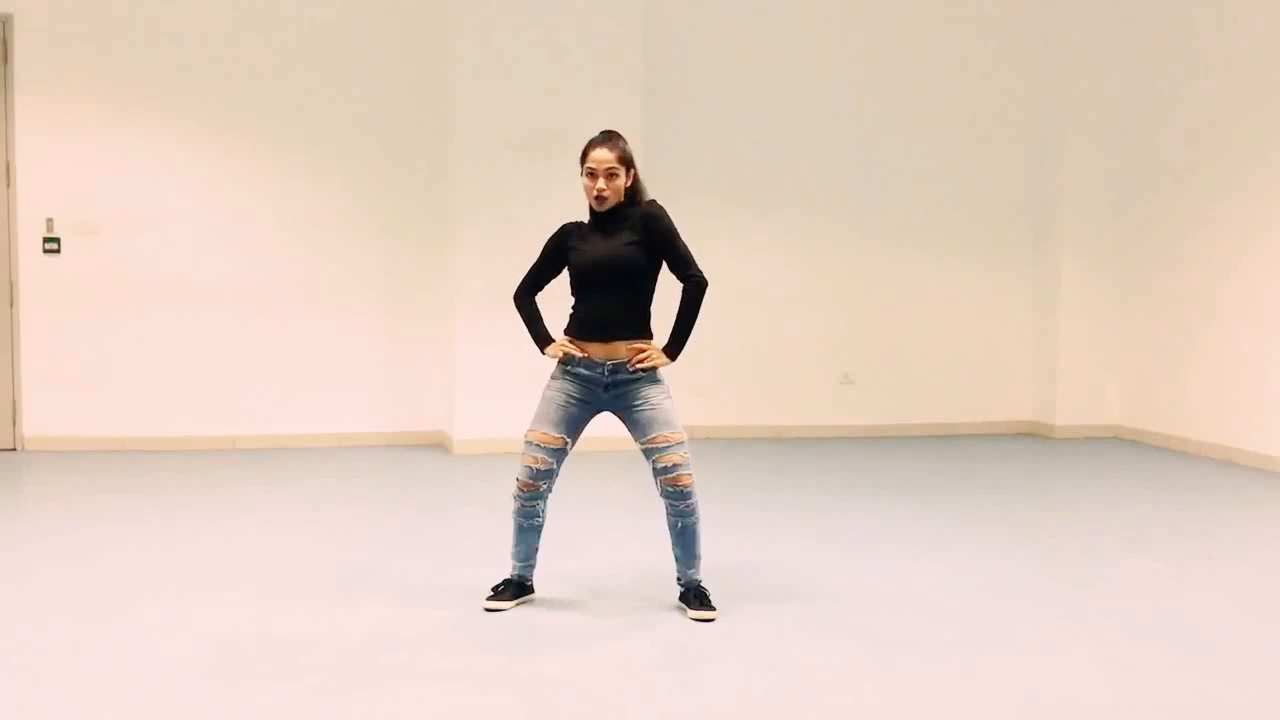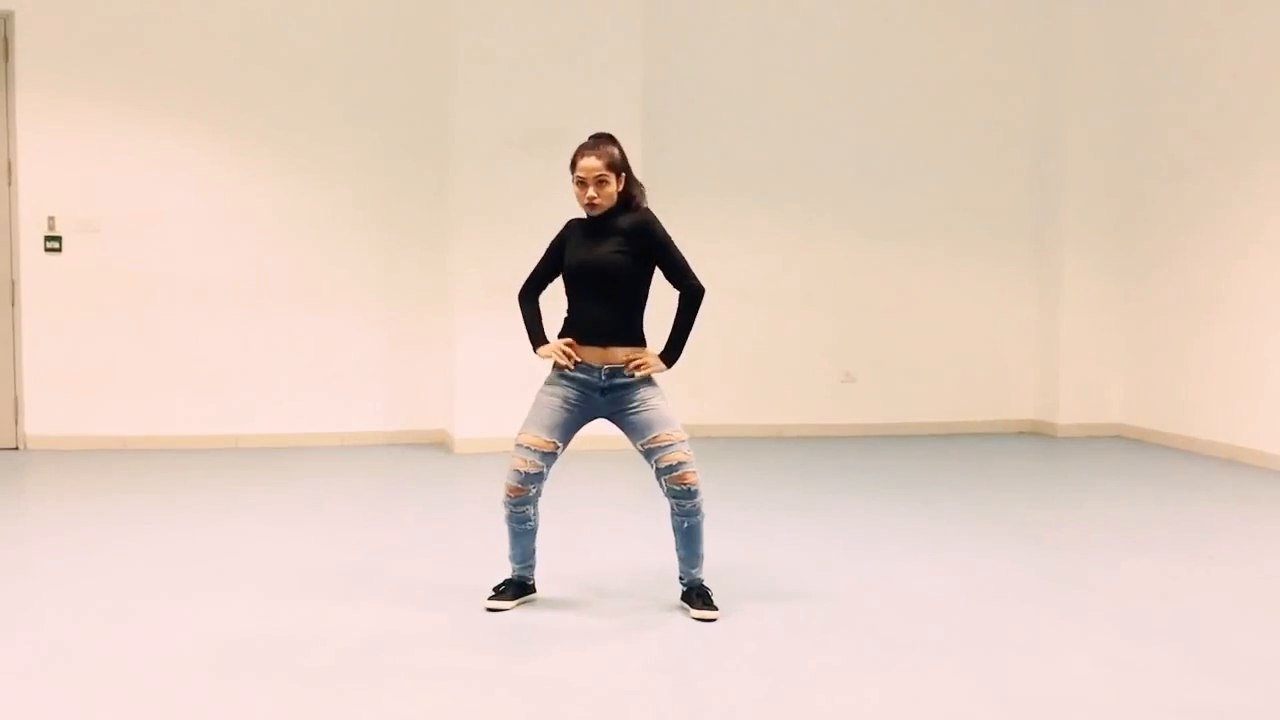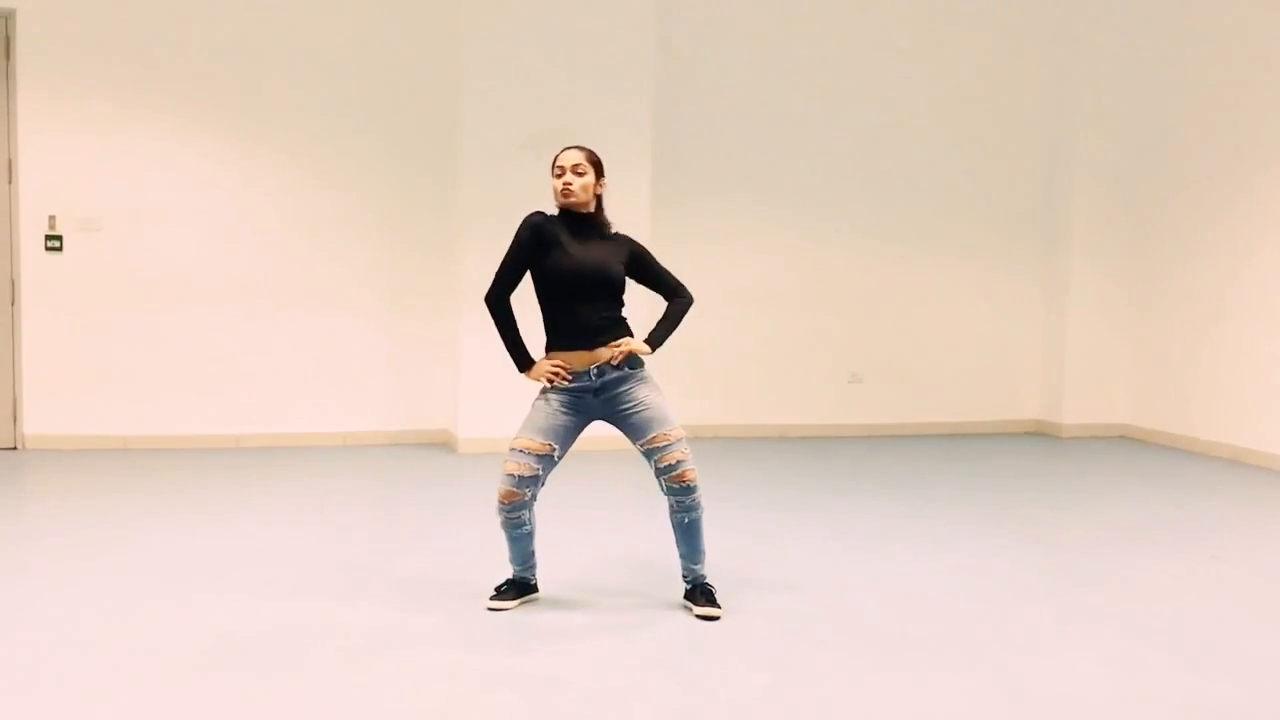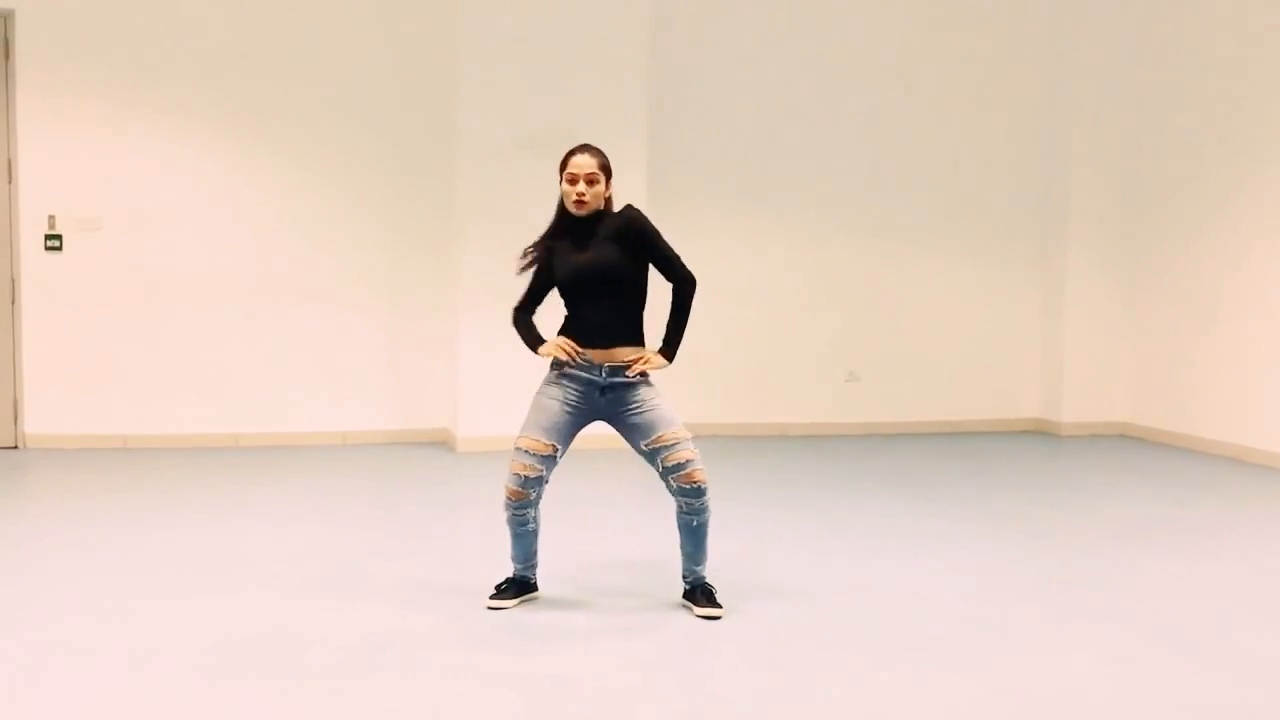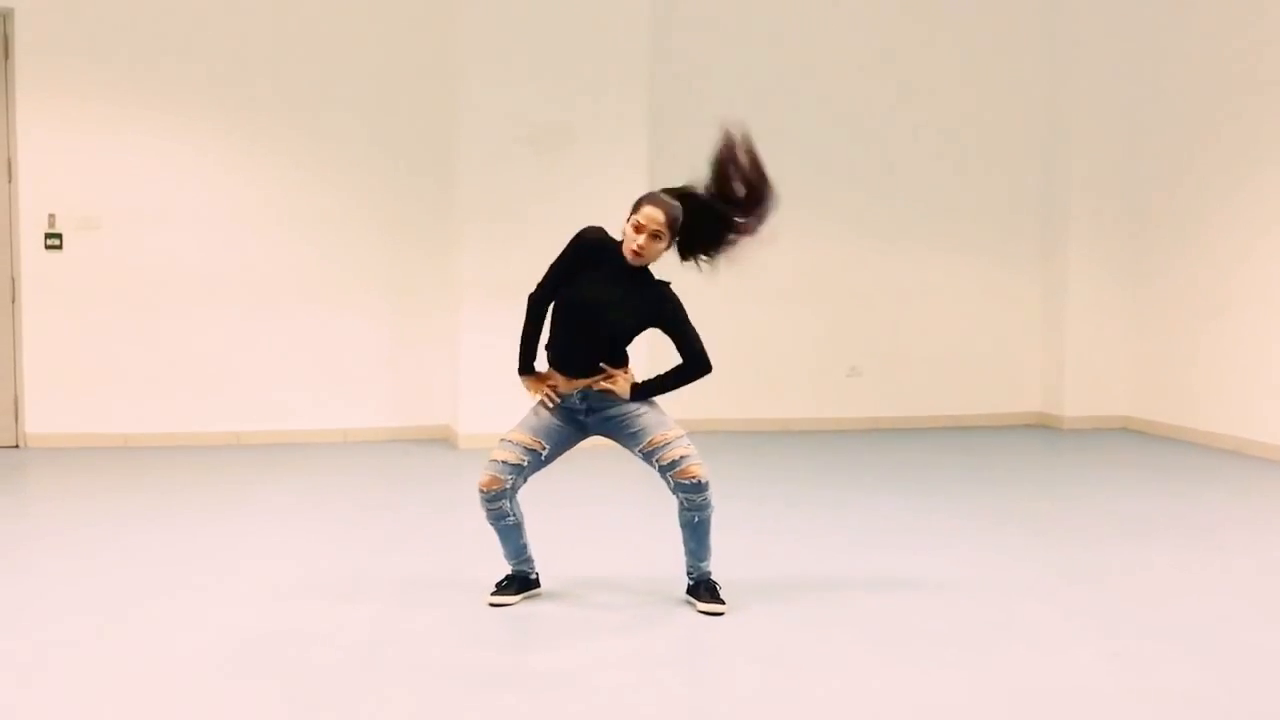
dt=0.4s
person 1, frame 1
left shoulder: (648, 218)
right shoulder: (571, 235)
left elbow: (694, 281)
right elbow: (524, 292)
left wrist: (671, 350)
right wrist: (544, 342)
left hip: (637, 376)
right hip: (575, 374)
left knee: (678, 482)
right knee: (531, 482)
left ankle: (690, 585)
right ankle: (520, 579)
person 1, frame 2
left shoulder: (640, 226)
right shoulder: (572, 233)
left elbow: (692, 290)
right elbow: (528, 292)
left wrist: (666, 358)
right wrist: (540, 343)
left hip: (630, 381)
right hip: (569, 380)
left knee: (684, 481)
right knee: (519, 485)
left ankle: (693, 585)
right ankle: (522, 579)
person 1, frame 3
left shoulder: (621, 246)
right shoulder: (540, 228)
left elbow: (680, 295)
right elbow: (497, 296)
left wrist: (649, 343)
right wrist: (525, 363)
left hip: (623, 378)
right hip: (563, 387)
left knee: (682, 479)
right knee: (512, 492)
left ankle: (696, 583)
right ankle: (523, 579)
person 1, frame 4
left shoulder: (629, 226)
right shoulder: (556, 245)
left elbow: (684, 282)
right elbow: (521, 310)
left wrist: (666, 352)
right wrist: (540, 344)
left hip: (629, 383)
right hip: (568, 380)
left knee: (692, 481)
right knee: (520, 488)
left ankle: (696, 583)
right ankle: (524, 578)
person 1, frame 5
left shoulder: (657, 298)
right shoulder: (591, 244)
left elbow: (698, 364)
right elbow: (540, 298)
left wrist: (637, 390)
right wrist: (526, 370)
left hip: (616, 403)
right hip: (559, 403)
left knee: (693, 479)
right knee: (493, 485)
left ankle: (700, 580)
right ankle: (523, 573)
